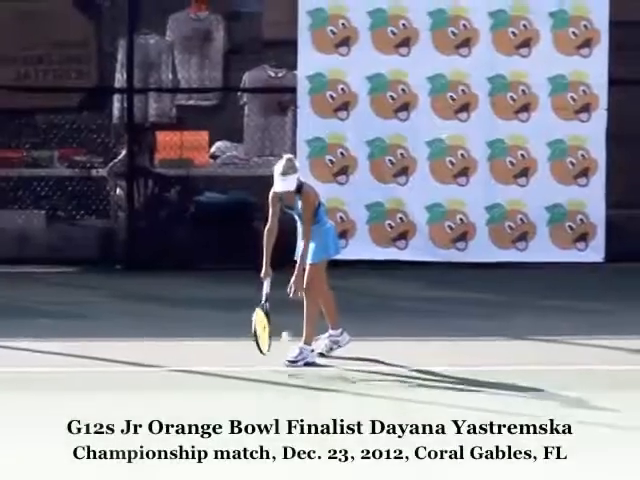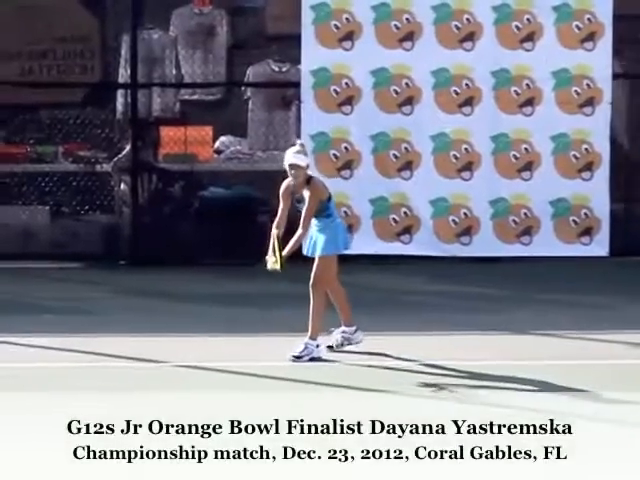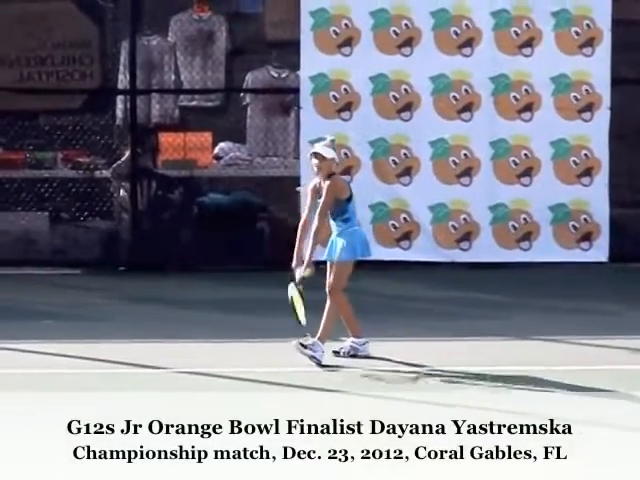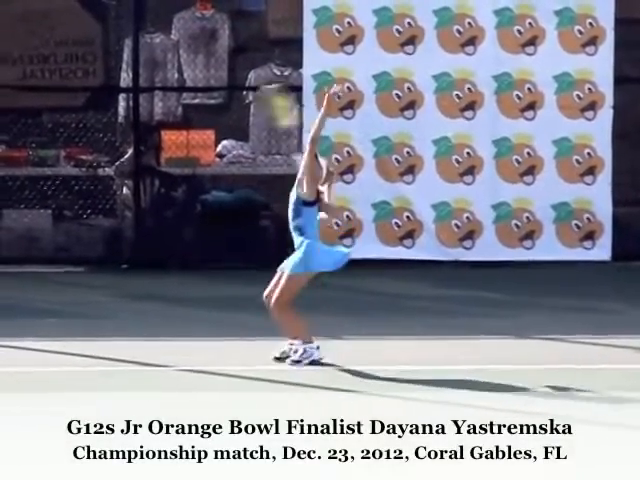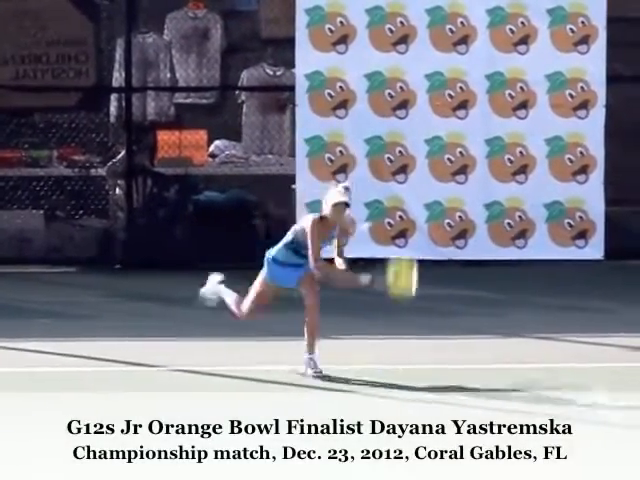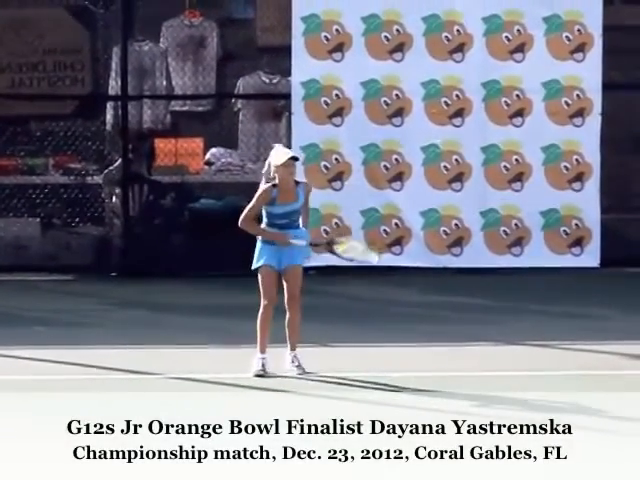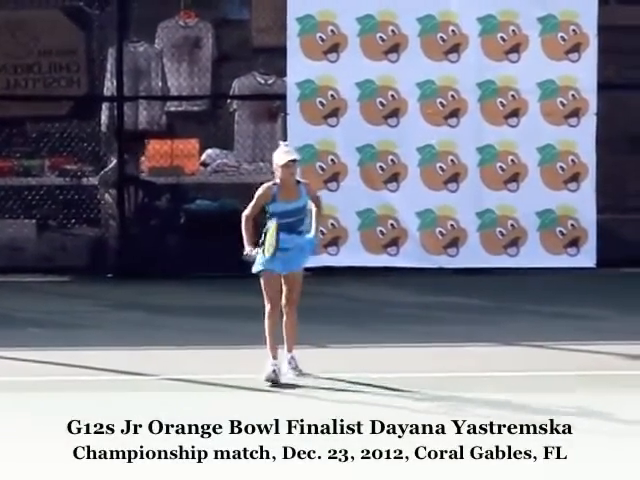
dt=0.7s
person 1, frame 1
left shoulder: (307, 195)
right shoulder: (276, 193)
left elbow: (306, 238)
right elbow: (271, 227)
left wrist: (298, 274)
right wrist: (266, 263)
left hip: (320, 236)
right hip: (308, 235)
left knee: (309, 288)
right knee: (320, 286)
left ankle: (306, 348)
right ankle: (336, 333)
person 1, frame 2
left shoulder: (314, 188)
right shoulder: (287, 187)
left elbow: (303, 228)
right elbow: (280, 221)
left wrist: (284, 254)
left hip: (330, 232)
right hip: (319, 231)
left knee: (317, 285)
right knee: (330, 283)
left ankle: (312, 344)
right ankle: (350, 329)
person 1, frame 3
left shoulder: (334, 184)
right shoulder: (314, 186)
left elbow: (319, 222)
right elbow: (306, 220)
left wrist: (310, 257)
right wrist: (297, 254)
left hip: (350, 238)
right hip: (338, 238)
left knee: (333, 291)
right knee: (334, 292)
left ankle: (318, 344)
right ankle: (358, 342)
person 1, frame 4
left shoulder: (308, 187)
right shoulder: (317, 194)
left elbow: (312, 146)
left wrist: (324, 111)
left hip: (306, 252)
right hip: (303, 251)
left knee: (278, 305)
right knee: (270, 299)
left ankle: (309, 347)
right ankle: (297, 342)
person 1, frame 5
left shoulder: (341, 224)
right shoulder: (314, 223)
right elbow: (317, 267)
left wrist: (341, 264)
right wrist: (356, 280)
left hip: (302, 264)
right hip: (281, 263)
left knee: (312, 305)
right knee: (244, 312)
left ankle: (310, 358)
right ankle: (217, 286)
person 1, frame 6
left shoulder: (303, 188)
right shoulder: (267, 192)
right elbow: (244, 221)
left wrist: (303, 231)
right wrist: (273, 235)
left hip: (293, 248)
right hip: (270, 247)
left knee: (293, 302)
right knee: (268, 302)
left ankle: (292, 355)
right ankle: (261, 357)
person 1, frame 7
left shoulder: (304, 188)
right shoulder: (267, 190)
left elbow: (316, 204)
right elbow: (247, 217)
left wrist: (313, 232)
right wrist: (249, 244)
left hip: (296, 252)
right hip: (271, 253)
left knee: (290, 306)
right knee: (272, 308)
left ankle: (290, 356)
right ankle: (273, 362)
